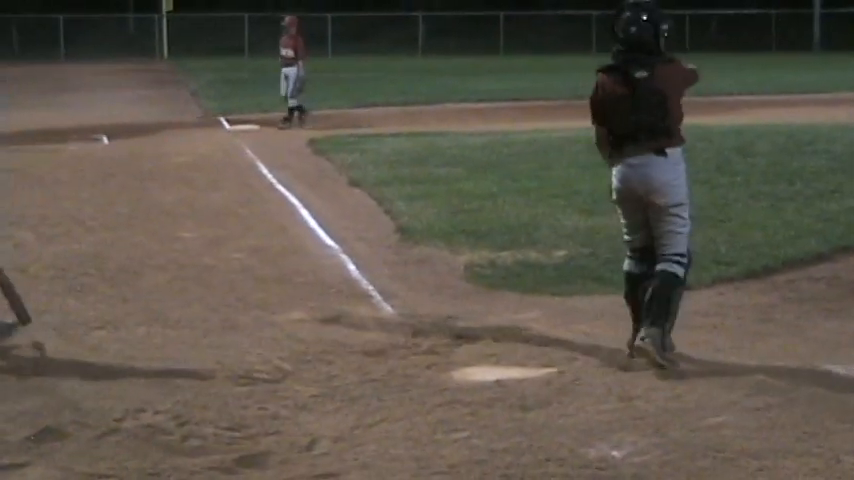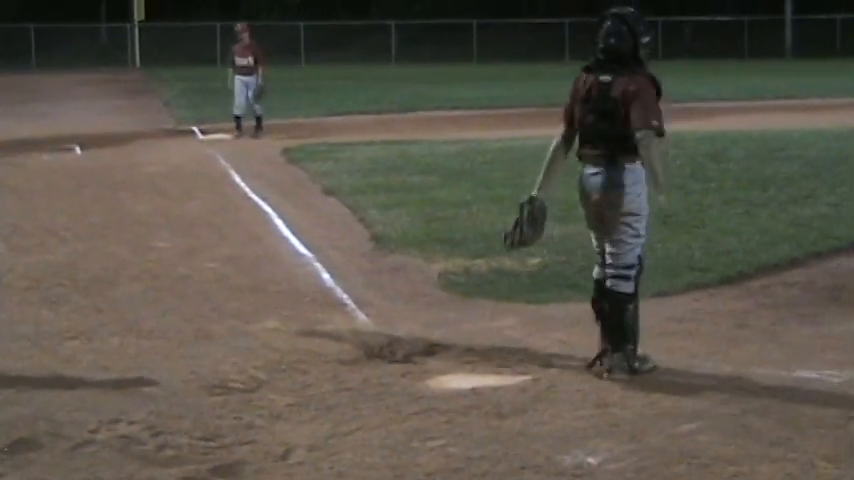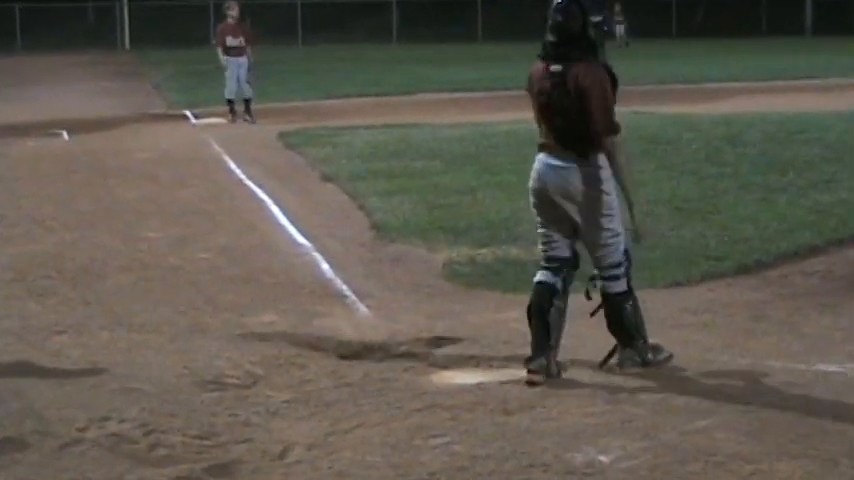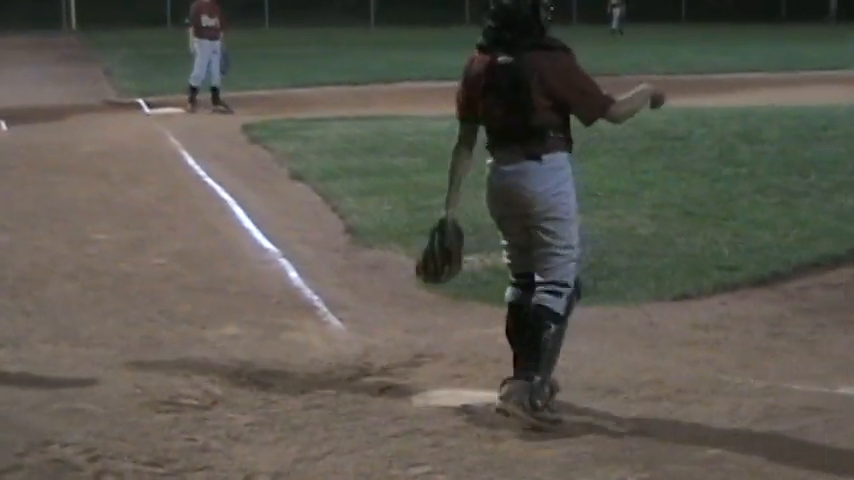
dt=0.5s
person 1, frame 1
left shoulder: (605, 81)
right shoulder: (672, 71)
left elbow: (602, 140)
right elbow: (694, 72)
left hip: (625, 170)
right hip: (665, 167)
left knee: (639, 254)
right knee: (675, 255)
left ankle: (643, 333)
right ankle: (653, 331)
person 1, frame 2
left shoulder: (585, 80)
right shoulder: (640, 85)
left elbow: (564, 139)
right elbow: (646, 139)
left wrist: (539, 191)
right wrist: (658, 189)
left hip: (590, 176)
right hip: (625, 178)
left knee: (607, 263)
right knee: (626, 267)
left ankle: (611, 345)
right ankle: (622, 354)
person 1, frame 3
left shoulder: (539, 71)
right shoulder: (588, 72)
right elbow: (608, 139)
right wrist: (626, 195)
left hip: (544, 168)
right hip: (583, 172)
left knee: (554, 265)
right knee: (612, 263)
left ankle: (541, 357)
right ankle: (634, 348)
person 1, frame 4
left shoulder: (478, 63)
right shoulder: (550, 60)
left elbow: (465, 138)
right elbow: (612, 111)
left wrist: (450, 205)
right wrist: (647, 91)
left hip: (500, 174)
right hip: (548, 175)
left knee: (523, 280)
right knee: (558, 283)
left ankle: (531, 375)
right ankle: (526, 387)
